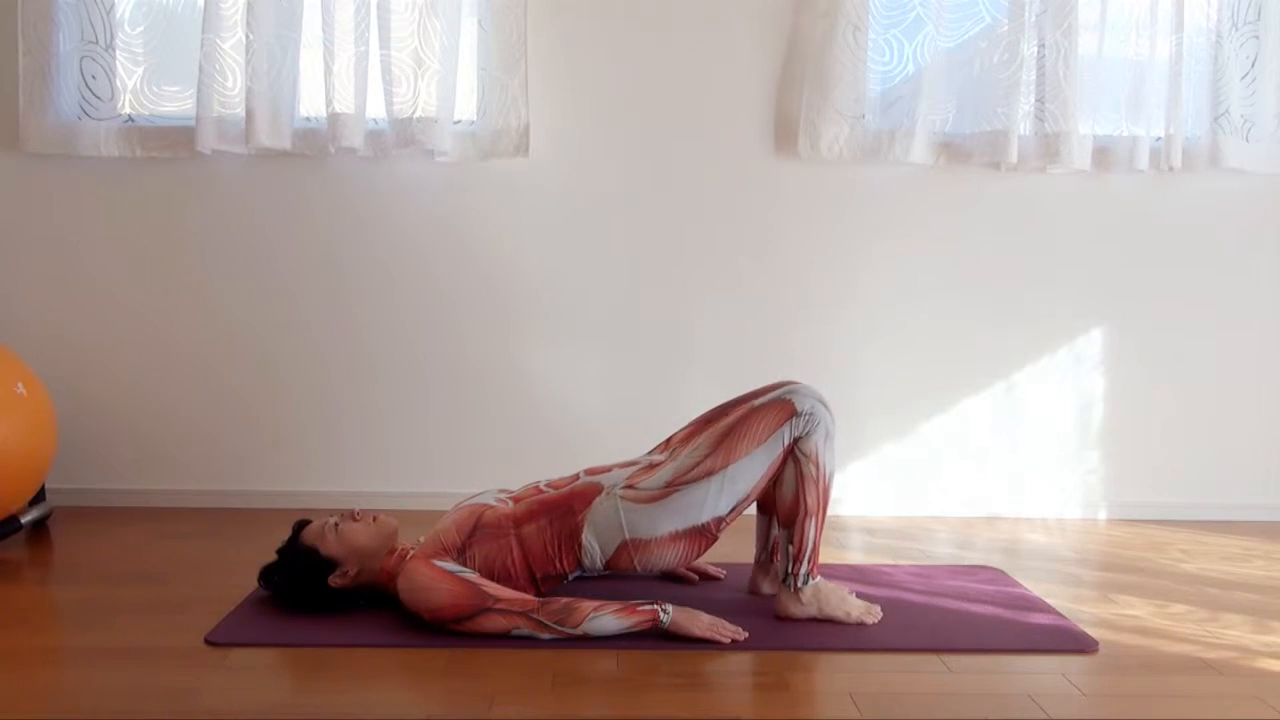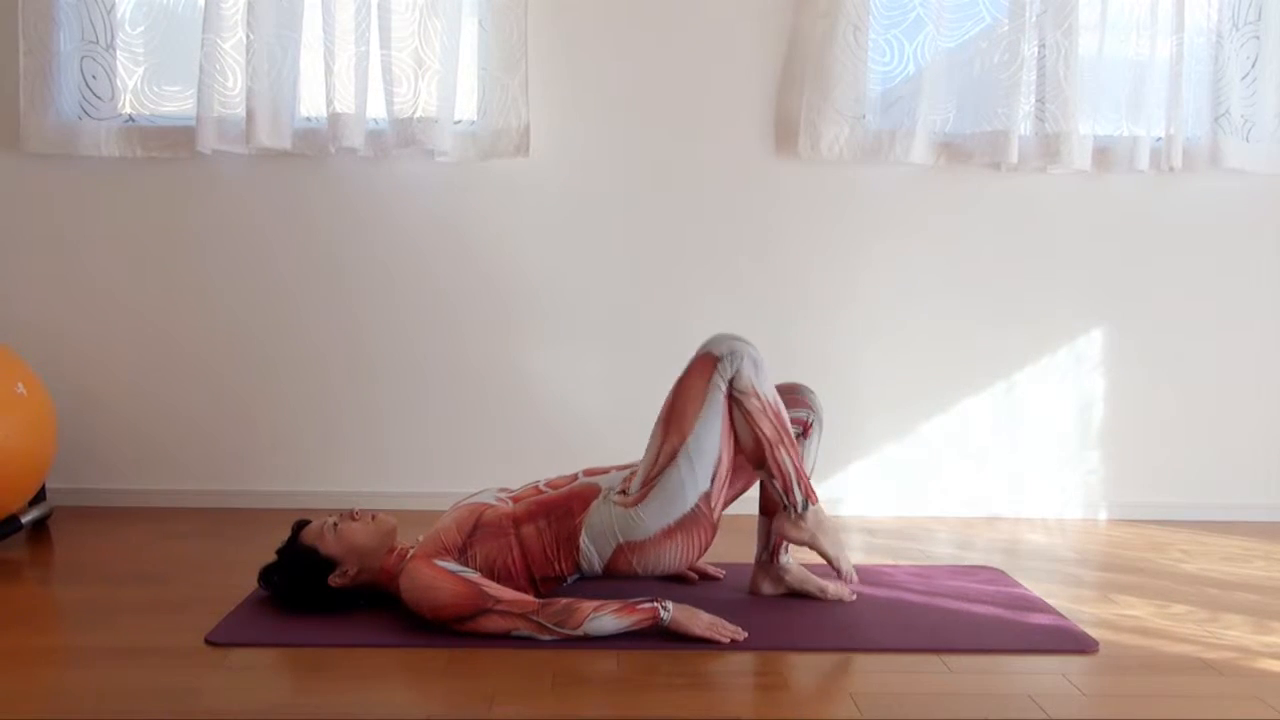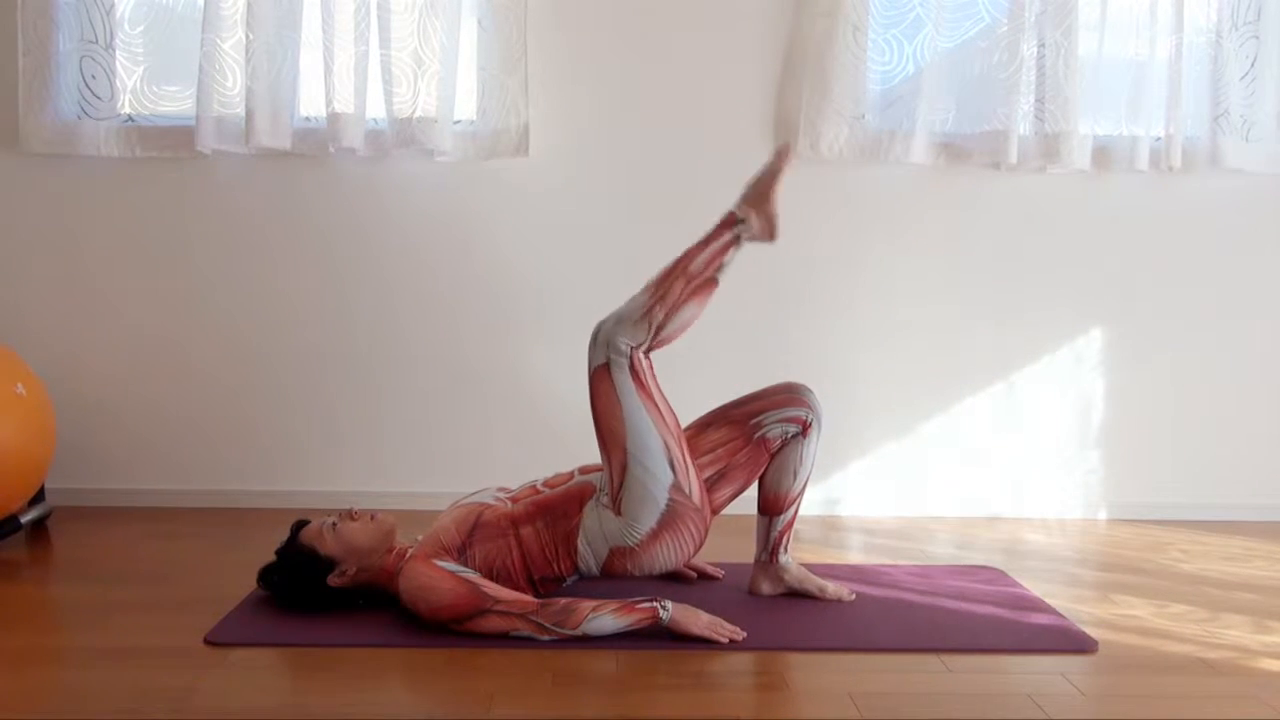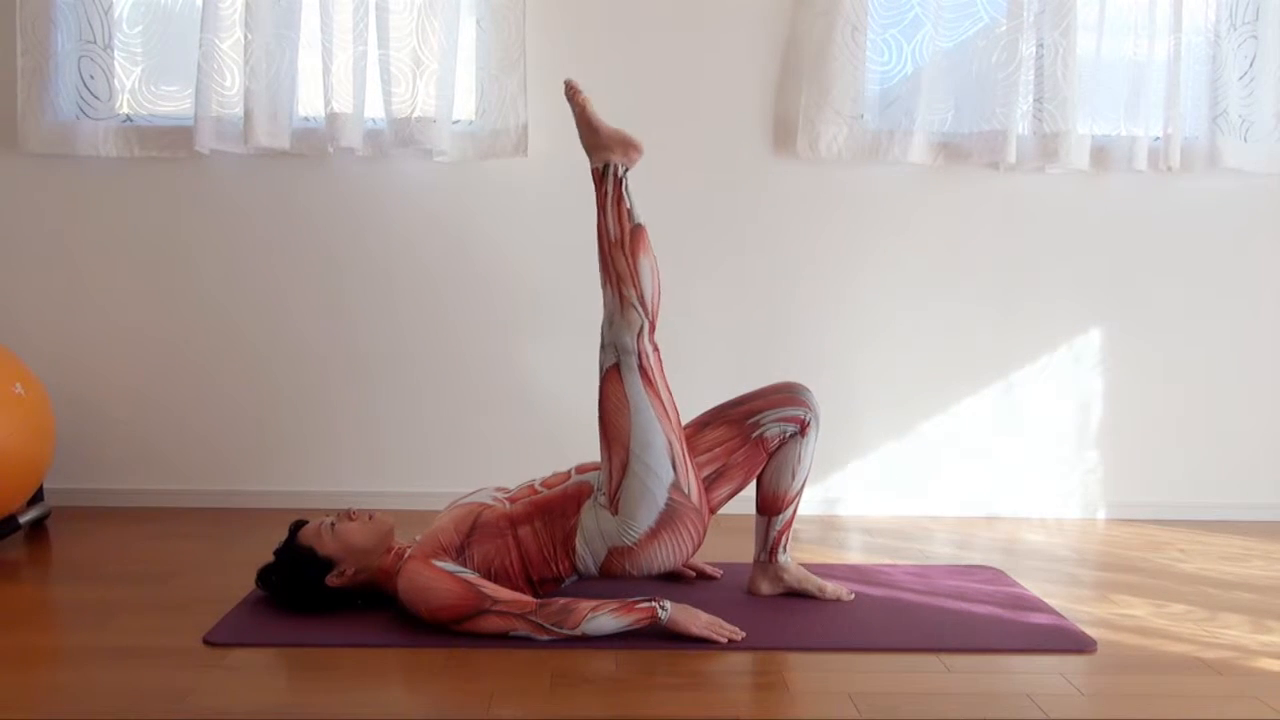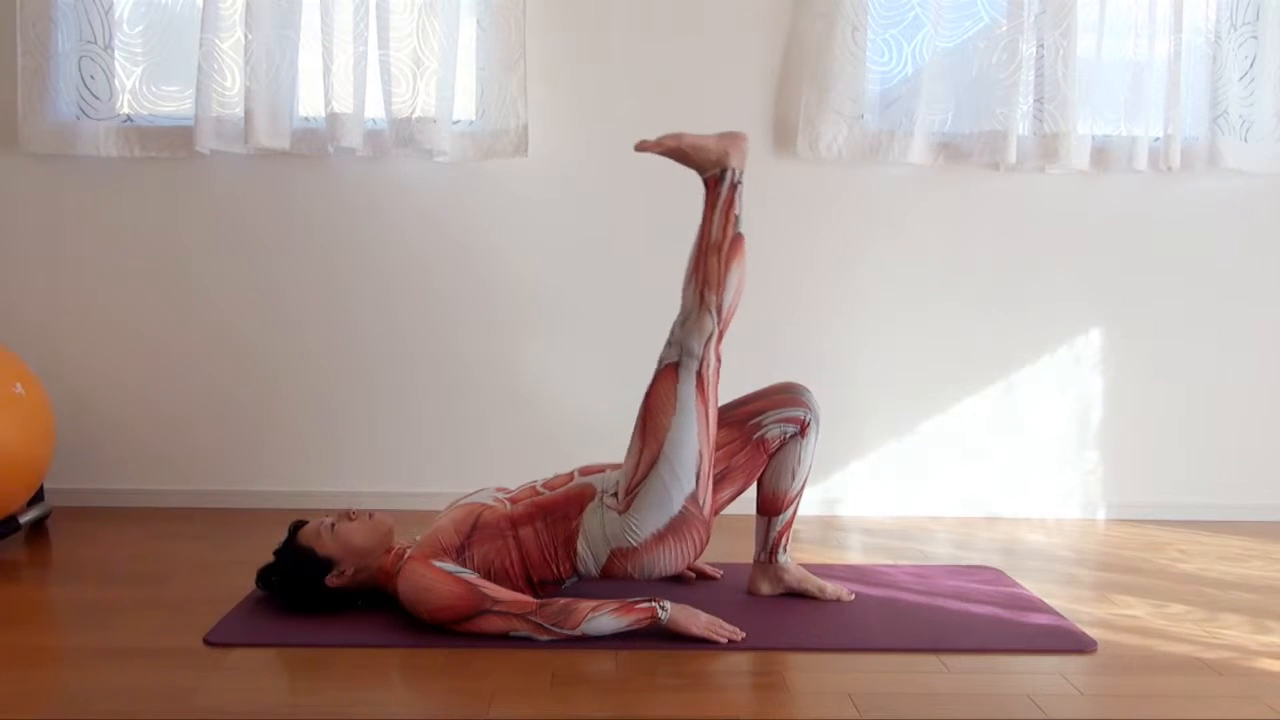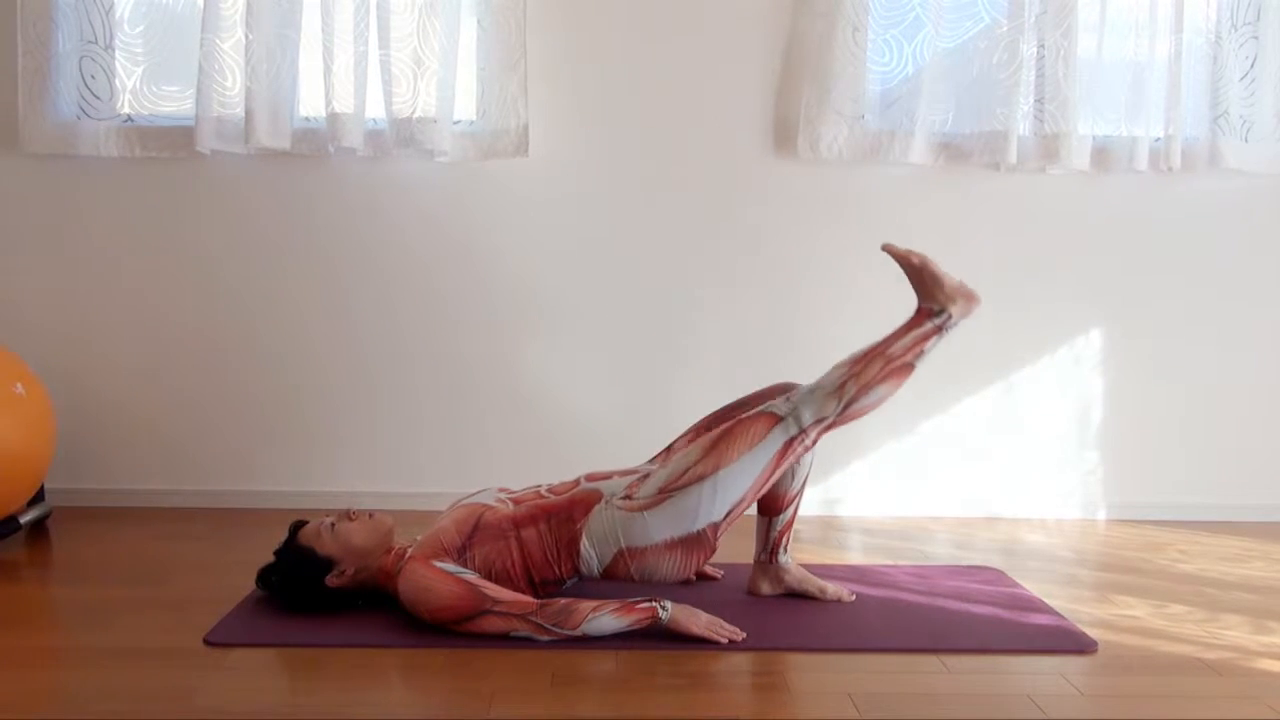
dt=0.4s
person 1, frame 1
left shoulder: (428, 555)
right shoulder: (419, 585)
right elbow: (541, 617)
right wrist: (668, 615)
left hip: (627, 497)
right hip: (632, 526)
left knee: (789, 411)
right knee: (804, 409)
left ankle: (772, 569)
right ankle: (802, 588)
person 1, frame 2
left shoulder: (431, 552)
right shoulder: (421, 585)
right elbow: (539, 619)
right wrist: (665, 613)
left hip: (628, 508)
right hip: (643, 526)
left knee: (795, 401)
right knee: (729, 355)
left ankle: (774, 568)
right ankle: (805, 517)
person 1, frame 3
left shoulder: (431, 551)
right shoulder: (419, 582)
right elbow: (540, 618)
right wrist: (665, 612)
left hip: (645, 521)
right hip: (639, 533)
left knee: (794, 403)
right knee: (613, 341)
left ankle: (773, 569)
right ankle: (743, 219)
person 1, frame 4
left shoulder: (426, 554)
right shoulder: (418, 585)
right elbow: (538, 619)
right wrist: (664, 611)
left hip: (649, 517)
right hip: (631, 534)
right knee: (626, 342)
left ankle: (772, 566)
person 1, frame 5
left shoulder: (429, 553)
right shoulder: (420, 587)
right elbow: (539, 618)
right wrist: (664, 612)
left hip: (630, 520)
right hip: (631, 532)
left knee: (792, 404)
right knee: (689, 352)
left ankle: (772, 567)
person 1, frame 6
left shoulder: (428, 550)
right shoulder: (419, 586)
right elbow: (541, 616)
left wrist: (676, 550)
right wrist: (662, 610)
left hip: (629, 510)
right hip: (625, 532)
left knee: (782, 400)
right knee: (793, 414)
left ankle: (774, 566)
right ankle: (933, 318)
